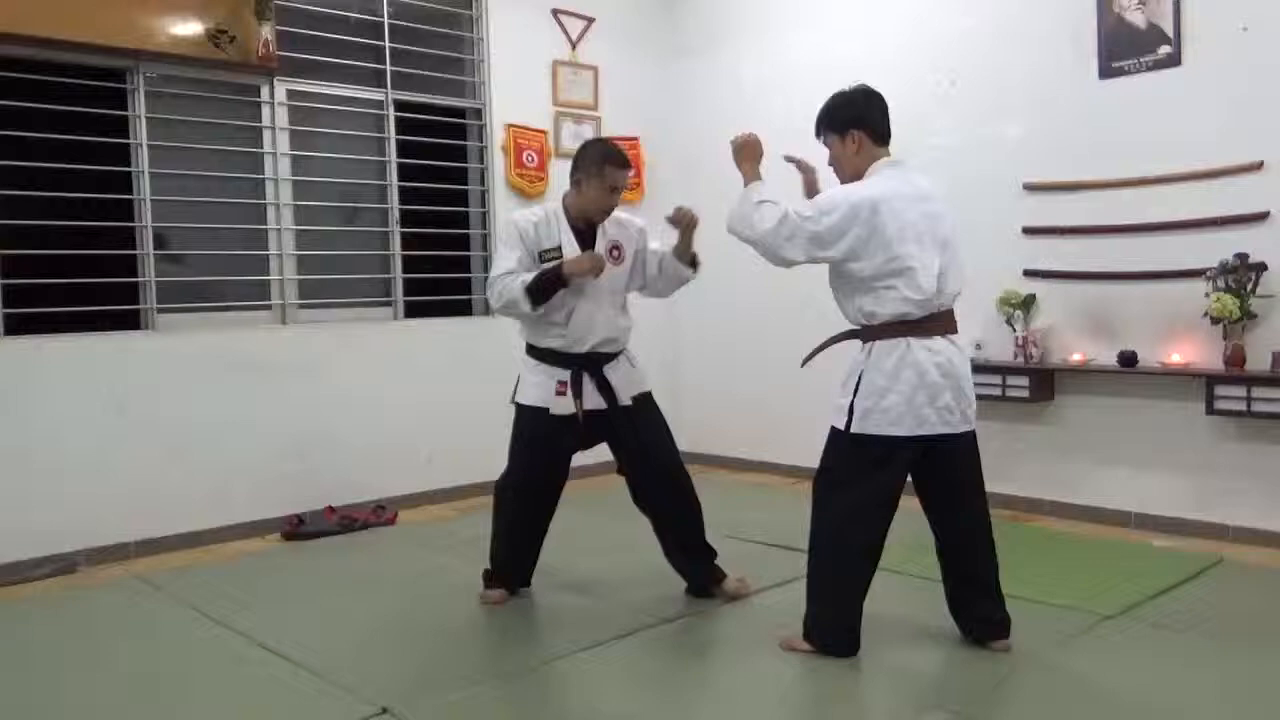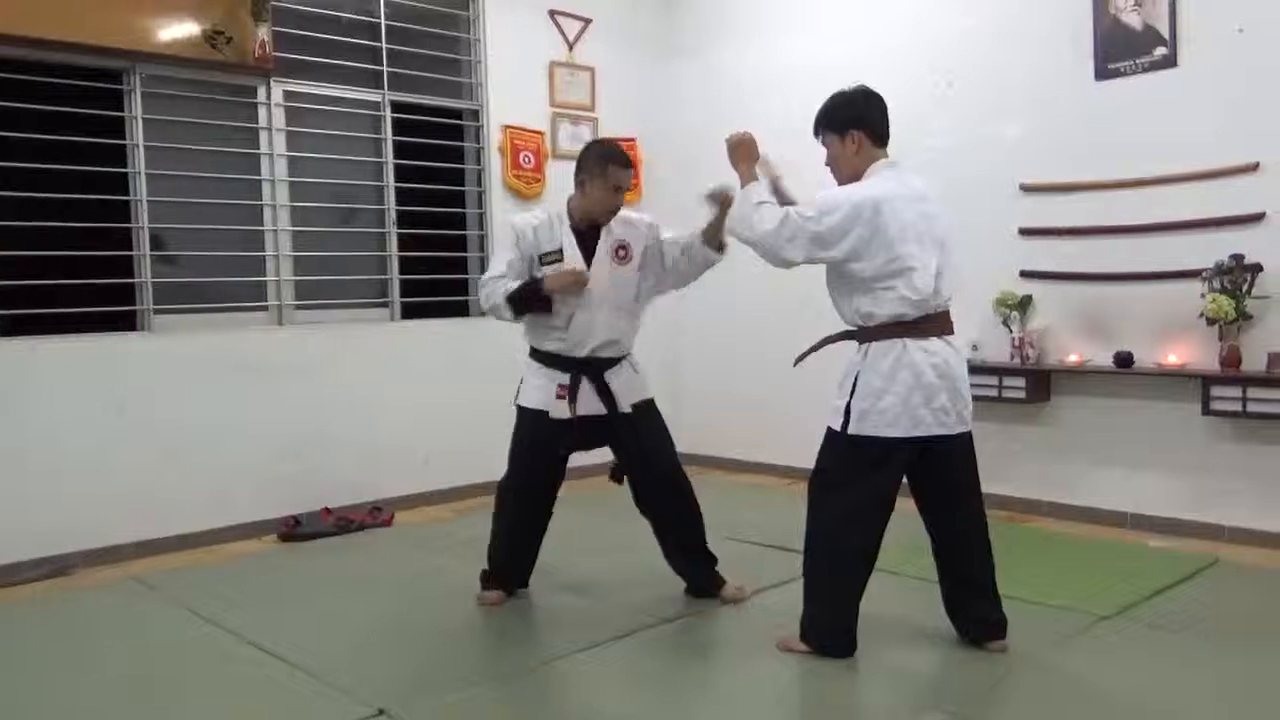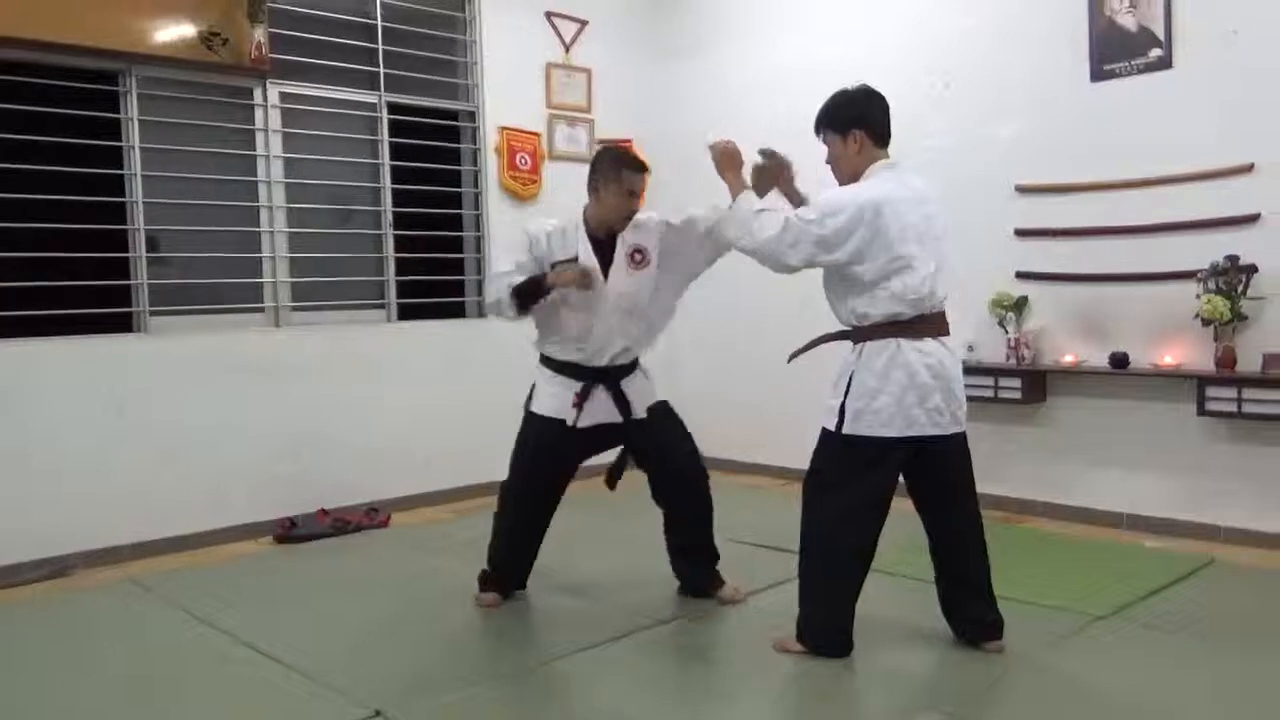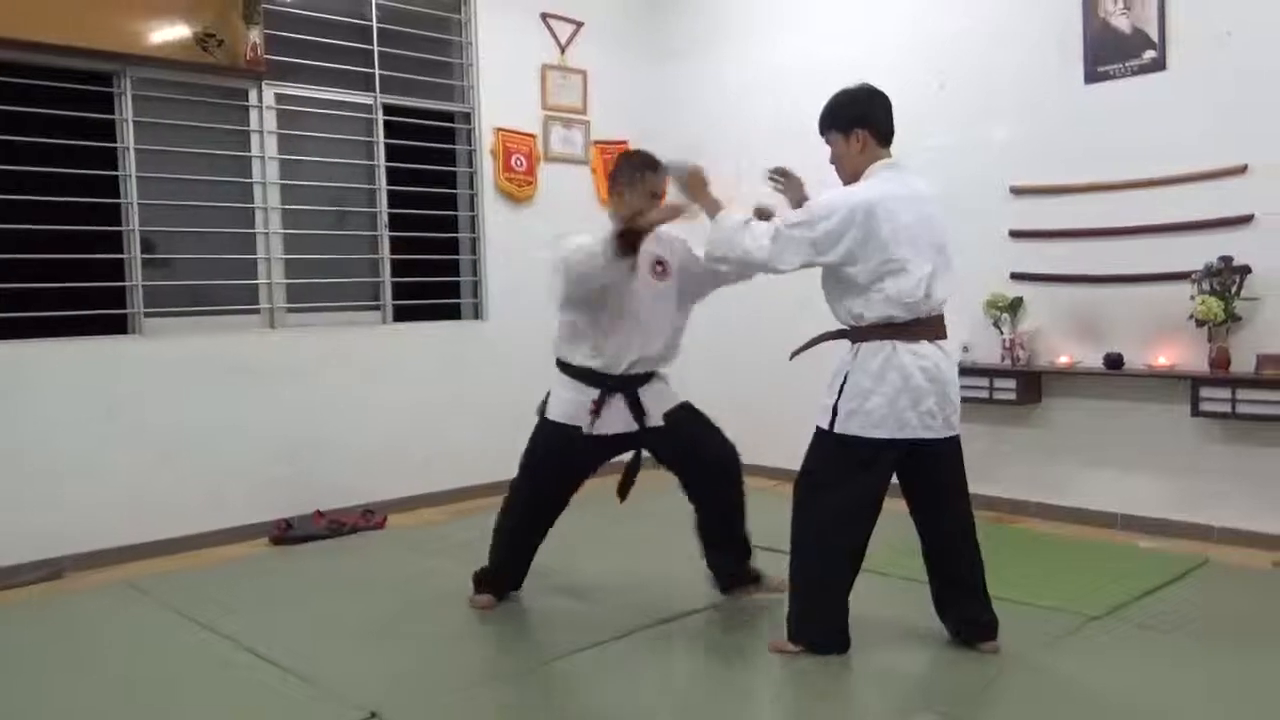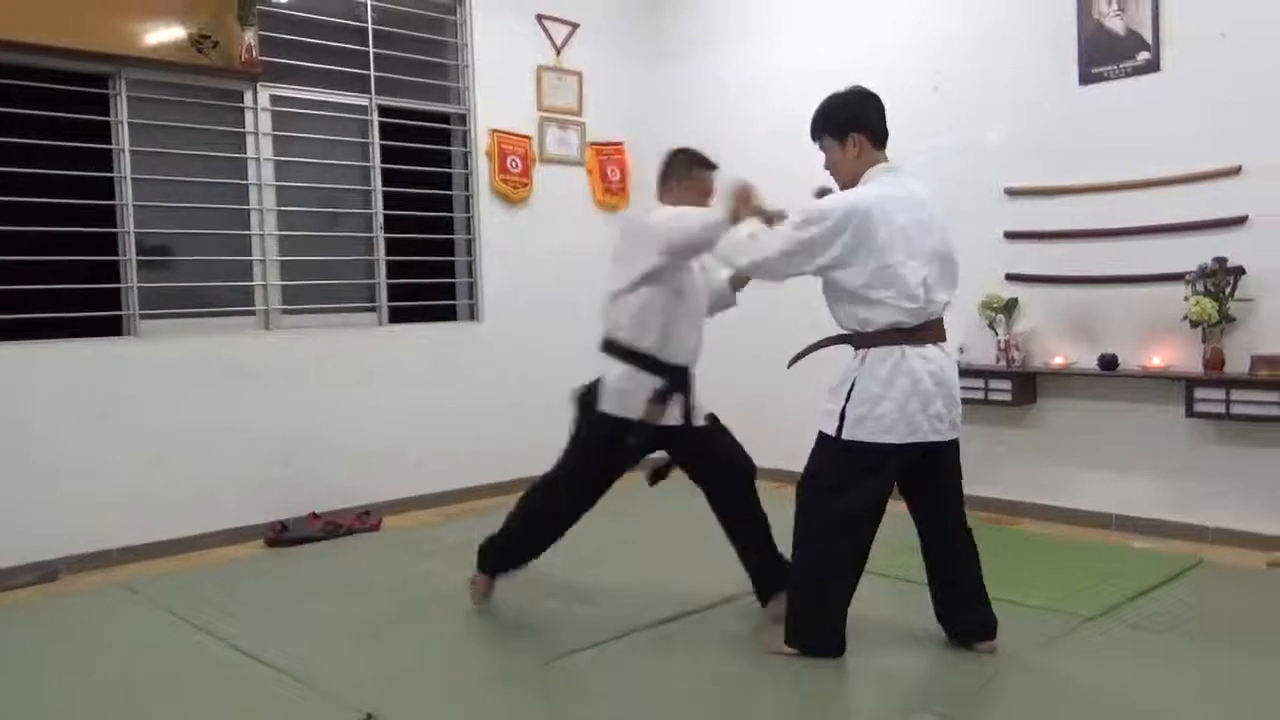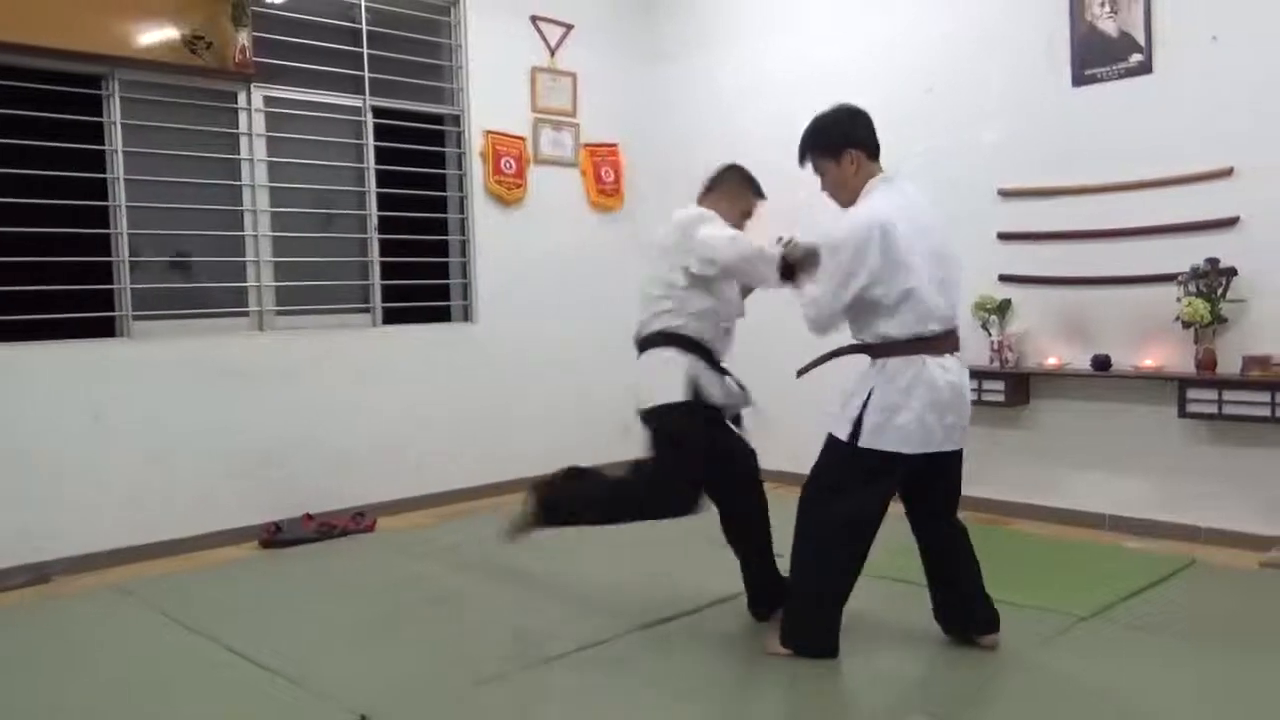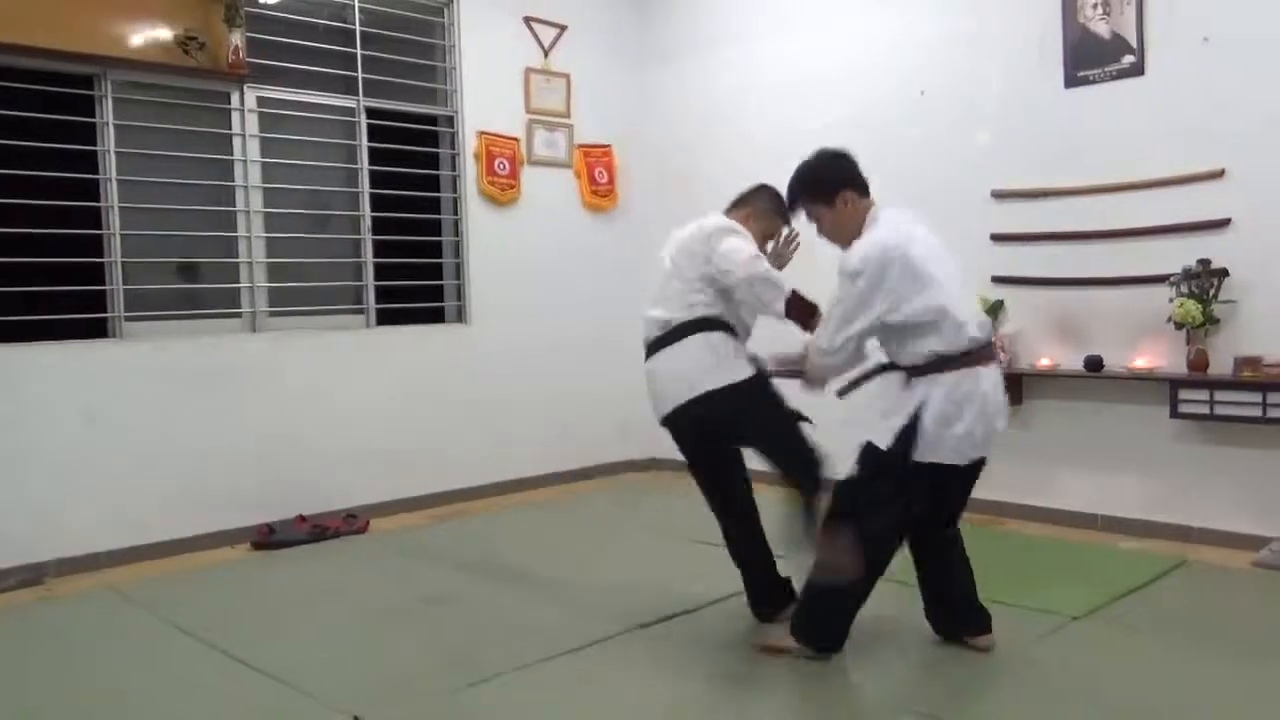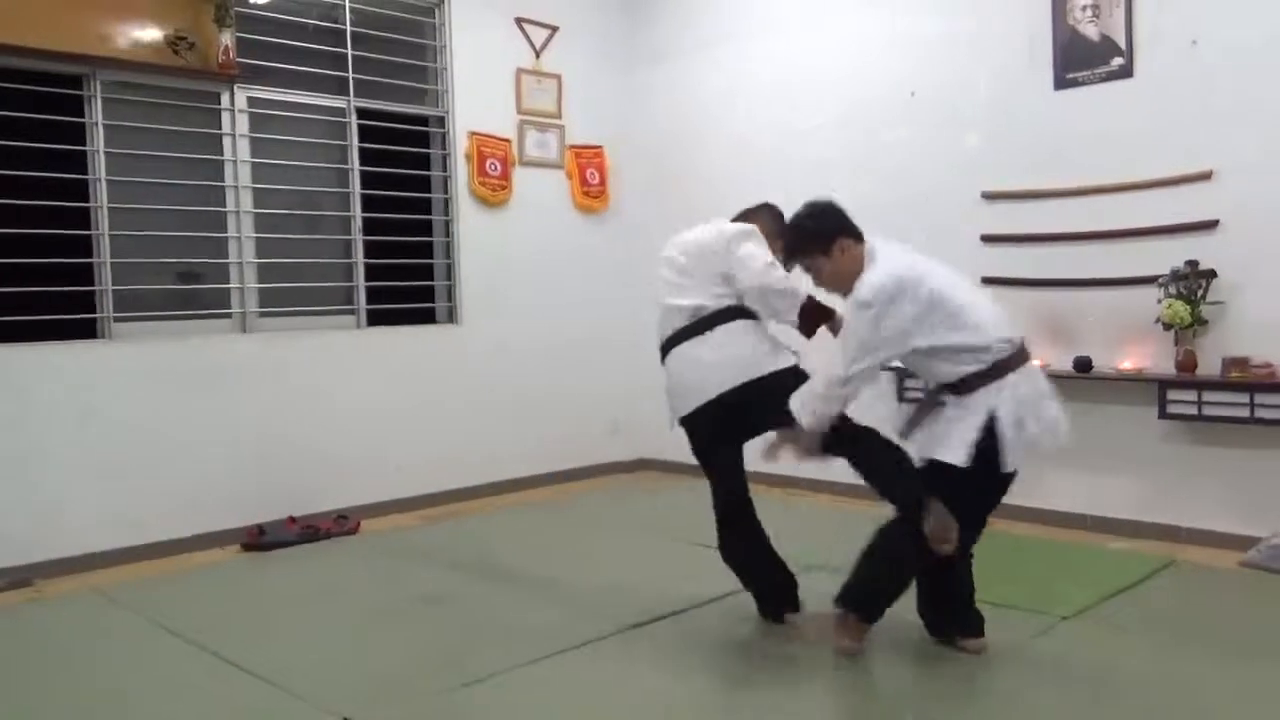
dt=0.1s
person 1, frame 1
left shoulder: (858, 202)
right shoulder: (920, 192)
left elbow: (774, 235)
left wrist: (752, 174)
right wrist: (817, 193)
left hip: (891, 369)
right hip: (942, 360)
left knee: (846, 502)
right knee: (958, 503)
left ankle: (830, 631)
right ankle: (988, 623)
person 1, frame 2
left shoulder: (857, 203)
right shoulder: (915, 194)
left elbow: (773, 237)
left wrist: (748, 175)
right wrist: (785, 195)
left hip: (888, 369)
right hip: (939, 361)
left knee: (842, 503)
right knee: (954, 503)
left ankle: (827, 632)
right ankle: (985, 624)
person 1, frame 3
left shoulder: (857, 203)
right shoulder: (914, 194)
left elbow: (774, 243)
left wrist: (736, 185)
right wrist: (794, 195)
left hip: (884, 372)
right hip: (935, 363)
left knee: (837, 503)
right knee: (949, 503)
left ankle: (823, 632)
right ankle: (982, 624)
person 1, frame 4
left shoulder: (852, 205)
right shoulder: (920, 197)
left elbow: (763, 249)
left wrist: (709, 204)
right wrist: (807, 205)
left hip: (878, 372)
right hip: (931, 365)
left knee: (827, 502)
right knee: (943, 504)
left ankle: (815, 631)
right ankle: (975, 624)
person 1, frame 5
left shoulder: (848, 208)
right shoulder: (918, 200)
left elbow: (761, 257)
left wrist: (747, 219)
left hip: (882, 377)
right hip: (932, 369)
left knee: (828, 505)
right knee: (938, 506)
left ankle: (811, 633)
right ankle: (974, 625)
person 1, frame 6
left shoulder: (861, 224)
right shoulder: (910, 206)
left elbow: (820, 314)
left wrist: (806, 280)
right wrist: (824, 268)
left hip: (899, 383)
right hip: (944, 376)
left knee: (831, 507)
right knee: (934, 508)
left ankle: (805, 633)
right ankle: (975, 621)
person 1, frame 7
left shoulder: (874, 252)
right shoulder: (901, 229)
left elbow: (835, 344)
left wrist: (804, 362)
right wrist: (815, 358)
left hip: (943, 397)
right hip: (971, 389)
left knee: (860, 512)
right knee: (929, 515)
left ankle: (812, 633)
right ankle: (966, 622)
person 1, frame 8
left shoulder: (883, 286)
right shoulder: (888, 266)
left elbow: (847, 372)
left wrist: (800, 422)
right wrist: (817, 422)
left hip: (993, 405)
right hip: (997, 396)
left knee: (927, 515)
right knee: (948, 518)
left ankle: (855, 616)
right ankle: (957, 625)
person 2, frame 1
left shoulder: (626, 231)
right shoulder: (528, 227)
left elbow: (662, 279)
right elbow: (503, 293)
left wrist: (685, 241)
right wrist: (561, 275)
left hip: (613, 378)
right hip: (550, 381)
left knee: (663, 473)
right knee: (525, 484)
left ankle: (704, 573)
right ankle: (506, 574)
person 2, frame 2
left shoulder: (635, 231)
right shoulder: (529, 230)
left elbow: (682, 265)
right elbow: (493, 296)
left wrist: (717, 223)
right wrist: (542, 287)
left hip: (615, 382)
right hip: (551, 385)
left knee: (663, 477)
right knee: (525, 486)
left ankle: (703, 576)
right ankle: (503, 576)
person 2, frame 3
left shoulder: (656, 234)
right shoulder: (545, 238)
left elbow: (709, 239)
right elbow: (498, 294)
right wrist: (545, 283)
left hip: (627, 388)
right hip: (565, 392)
left knee: (684, 472)
right knee: (530, 489)
left ankle: (701, 575)
right ankle: (501, 578)
person 2, frame 4
left shoulder: (668, 247)
right shoulder: (583, 249)
left elbow: (718, 270)
right elbow: (588, 270)
right wrist: (635, 231)
left hip: (645, 396)
right hip: (581, 399)
left knee: (716, 464)
right knee: (535, 493)
left ankle: (735, 572)
right ankle: (497, 579)
person 2, frame 5
left shoulder: (682, 254)
right shoulder: (648, 226)
left elbow: (705, 299)
right elbow: (689, 229)
left wrist: (738, 280)
right wrist: (734, 209)
left hip: (671, 392)
right hip: (627, 390)
left knee: (731, 476)
right knee: (574, 484)
left ankle: (773, 583)
right ankle: (494, 563)
person 2, frame 6
left shoulder: (699, 242)
right shoulder: (696, 225)
left elbow: (718, 307)
right elbow: (739, 255)
left wrist: (764, 269)
right wrist: (790, 263)
left hip: (694, 383)
right hip: (678, 376)
left knee: (740, 481)
right knee: (676, 488)
left ankle: (770, 596)
right ankle: (553, 499)
person 2, frame 7
left shoulder: (692, 238)
right shoulder: (728, 232)
right elbow: (749, 279)
left wrist: (770, 267)
right wrist: (806, 311)
left hip: (670, 373)
right hip: (711, 366)
left knee: (728, 493)
right knee: (791, 449)
left ankle: (773, 598)
person 2, frame 8
left shoulder: (676, 246)
right shoulder: (738, 235)
right elbow: (765, 284)
right wrist: (822, 315)
left hip: (687, 375)
right hip: (743, 360)
left knee: (730, 500)
right knee: (845, 434)
left ankle: (777, 598)
